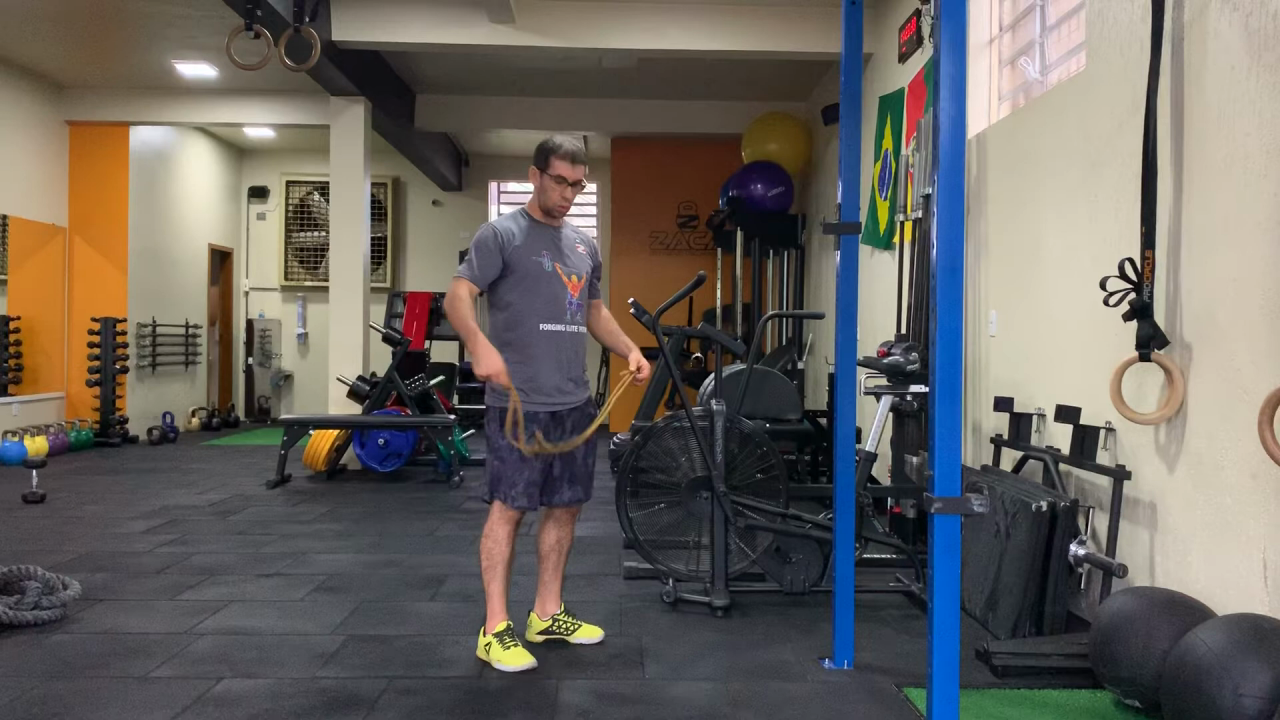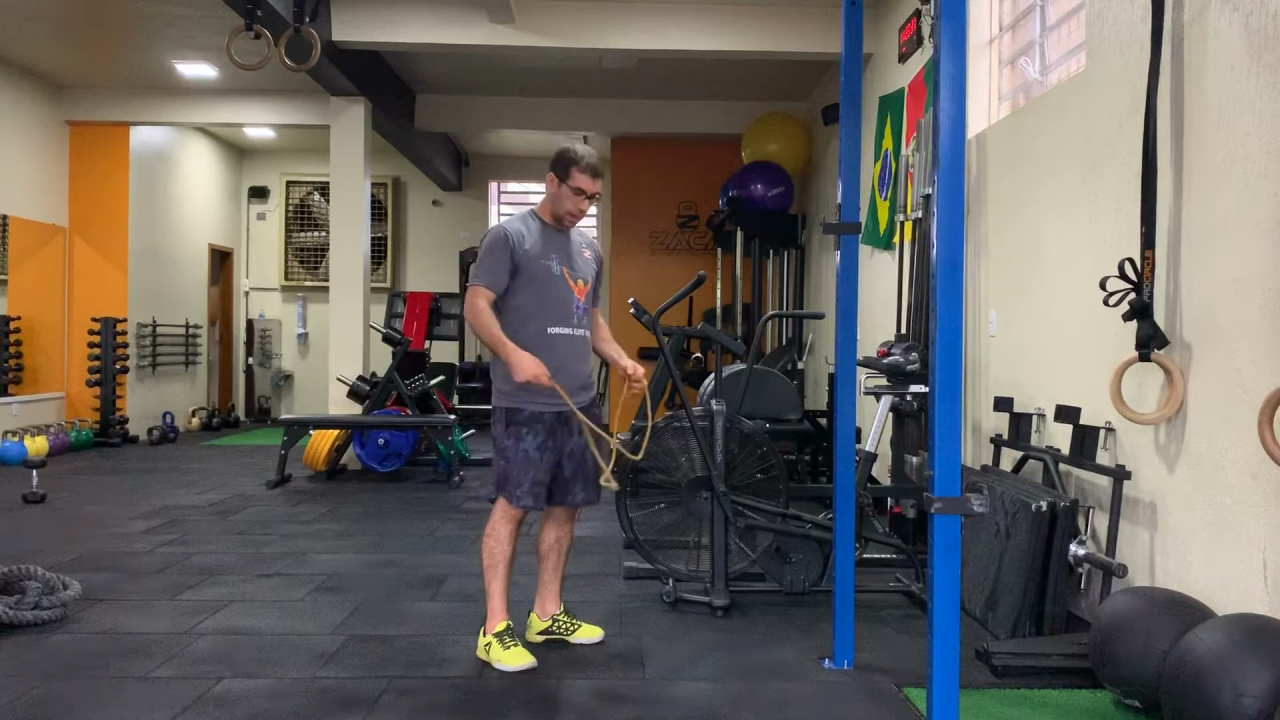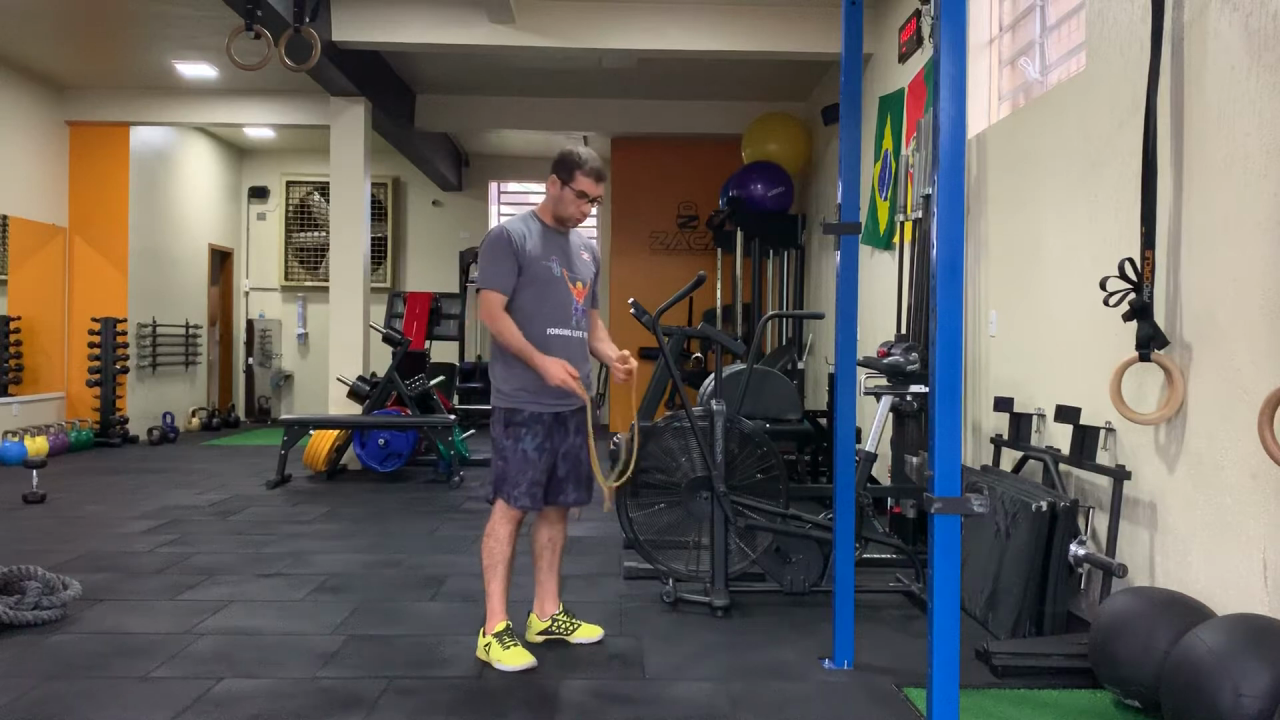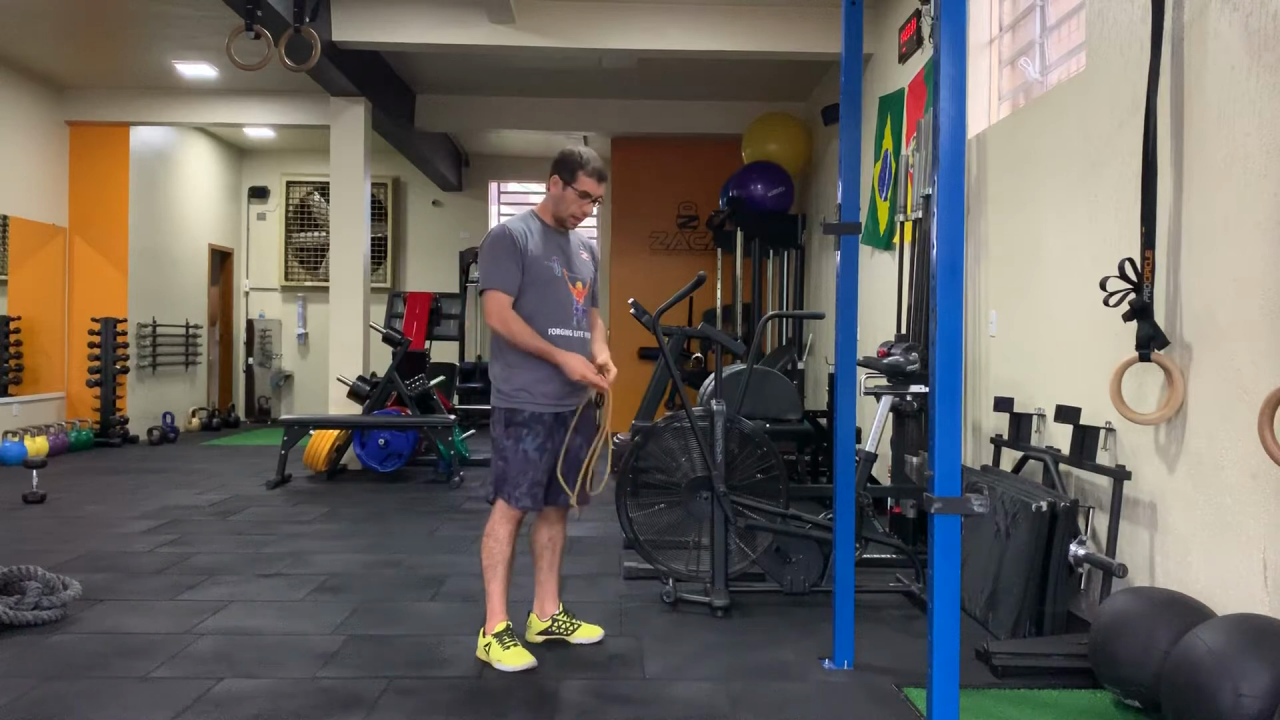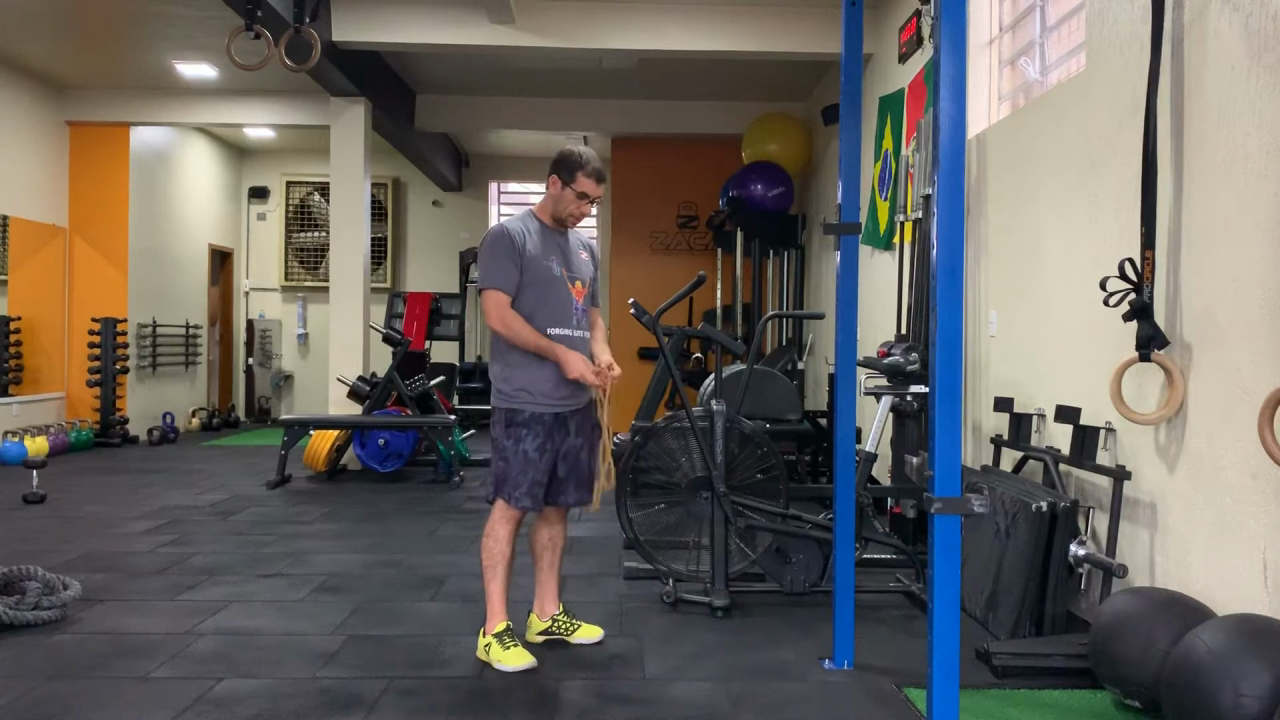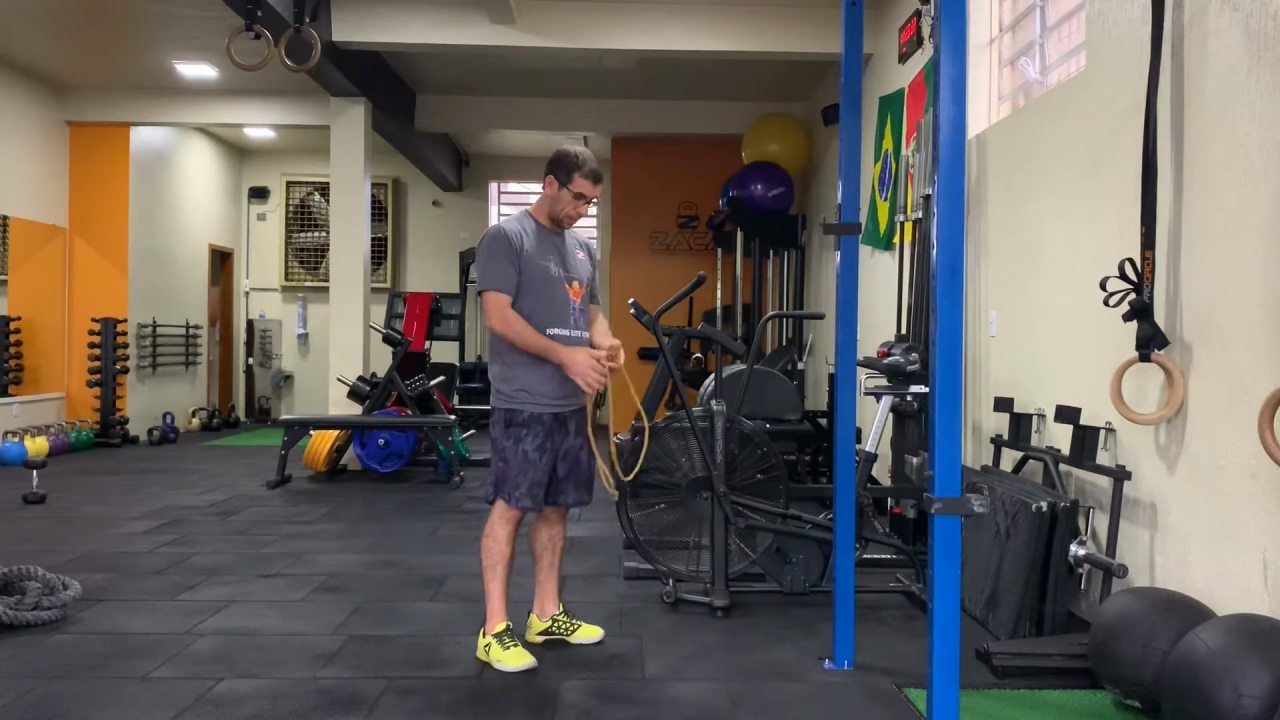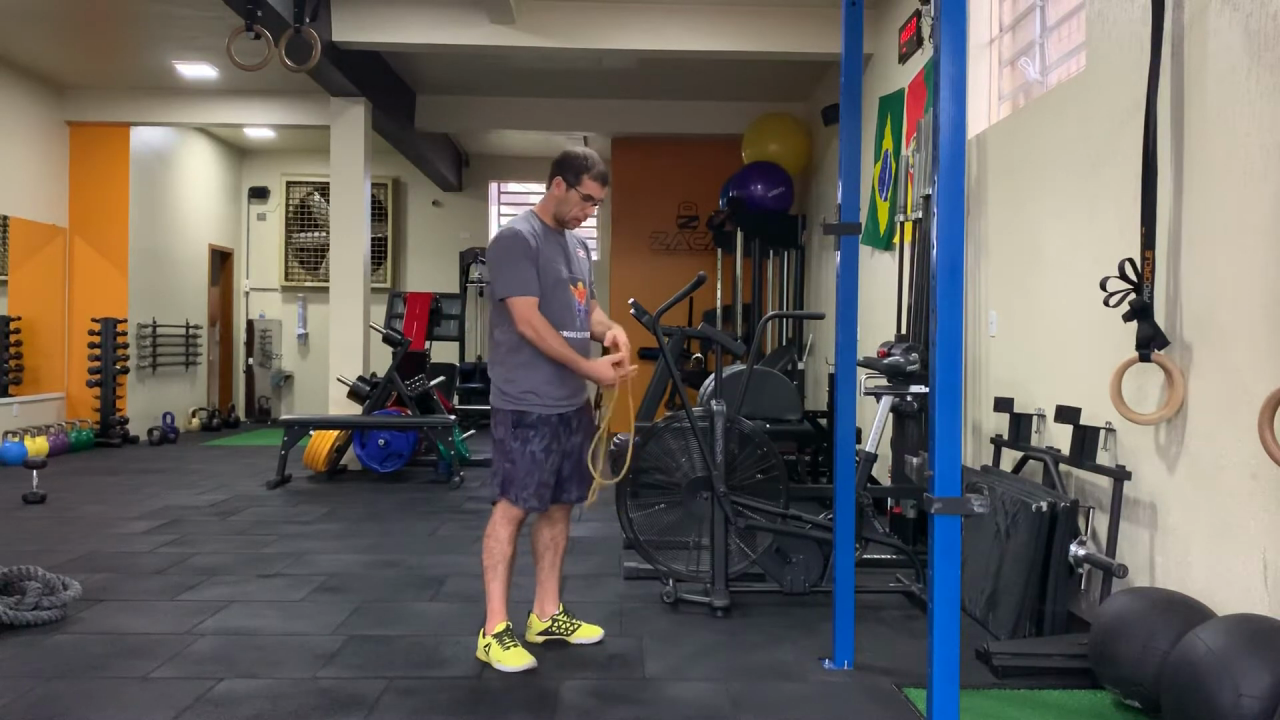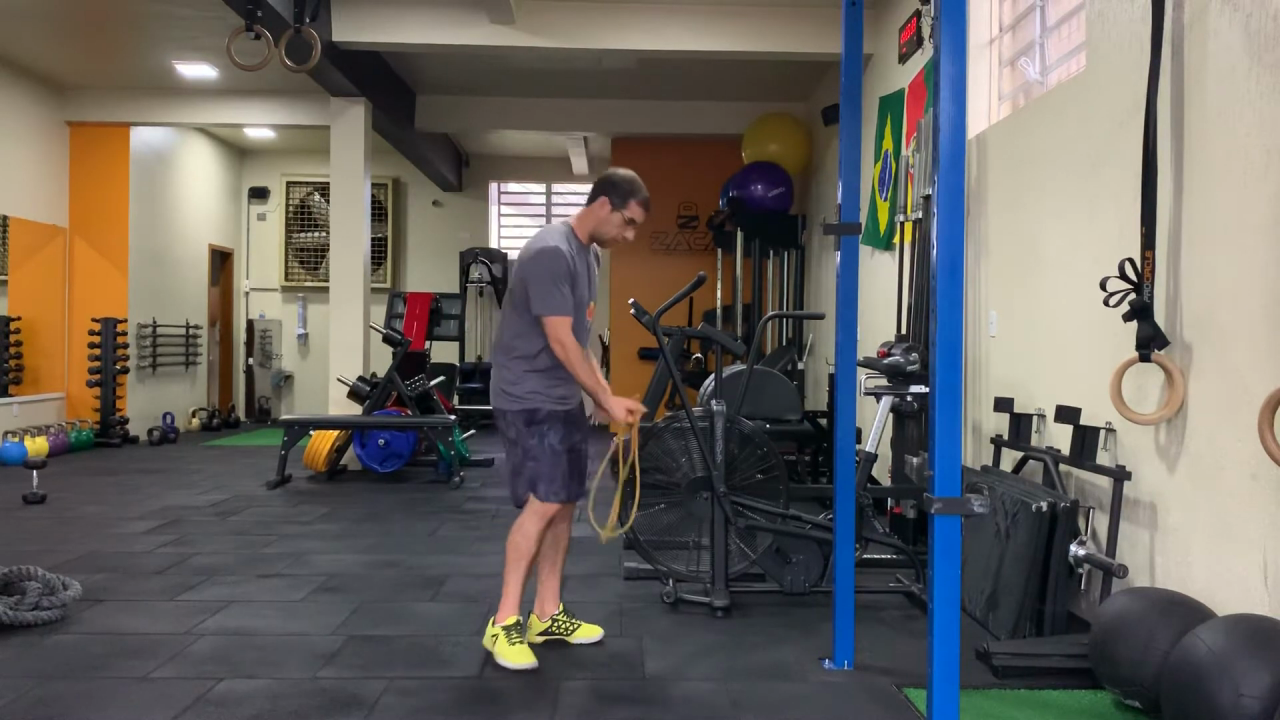
dt=0.3s
person 1, frame 1
left shoulder: (585, 245)
right shoulder: (500, 235)
right elbow: (458, 295)
left wrist: (629, 348)
right wrist: (478, 344)
left hip: (574, 401)
right hip: (520, 402)
left knee: (564, 507)
right knee: (508, 507)
left ankle: (547, 614)
right ankle: (495, 628)
person 1, frame 2
left shoulder: (589, 248)
right shoulder: (509, 237)
right elbow: (476, 304)
left wrist: (621, 358)
right wrist: (511, 353)
left hip: (578, 402)
right hip: (526, 403)
left knee: (563, 507)
right knee: (512, 506)
left ankle: (547, 614)
right ankle: (495, 628)
person 1, frame 3
left shoulder: (586, 249)
right shoulder: (509, 237)
right elbow: (491, 312)
left wrist: (610, 354)
right wrist: (541, 362)
left hip: (574, 403)
right hip: (524, 403)
left knee: (556, 508)
right knee: (510, 507)
left ankle: (546, 614)
right ankle: (494, 629)
person 1, frame 4
left shoulder: (586, 248)
right shoulder: (510, 237)
right elbow: (498, 313)
left wrist: (600, 354)
right wrist: (560, 357)
left hip: (573, 403)
right hip: (525, 403)
left knee: (556, 507)
right knee: (511, 507)
left ankle: (546, 614)
right ankle: (495, 628)
person 1, frame 5
left shoulder: (585, 248)
right shoulder: (509, 236)
right elbow: (497, 314)
left wrist: (601, 353)
right wrist: (562, 354)
left hip: (574, 404)
right hip: (525, 403)
left knee: (556, 507)
right knee: (510, 507)
left ankle: (547, 615)
right ankle: (495, 628)
person 1, frame 6
left shoulder: (582, 247)
right shoulder: (506, 237)
right elbow: (498, 315)
left wrist: (604, 341)
right wrist: (565, 355)
left hip: (572, 404)
right hip: (523, 404)
left knee: (556, 508)
right knee: (510, 508)
left ankle: (546, 615)
right ankle: (494, 629)
person 1, frame 7
left shoulder: (577, 244)
right shoulder: (516, 239)
right elbow: (527, 321)
left wrist: (609, 329)
right wrist: (590, 368)
left hip: (570, 402)
right hip: (526, 404)
left knee: (559, 507)
right knee: (512, 508)
left ankle: (547, 615)
right ankle: (494, 629)
person 1, frame 8
left shoulder: (587, 253)
right shoulder: (551, 252)
right elbow: (560, 341)
left wrist: (601, 388)
right wrist: (606, 399)
left hip: (562, 399)
right hip: (529, 400)
left knee: (564, 505)
right knee: (543, 504)
left ankle: (547, 614)
right ankle: (504, 622)
